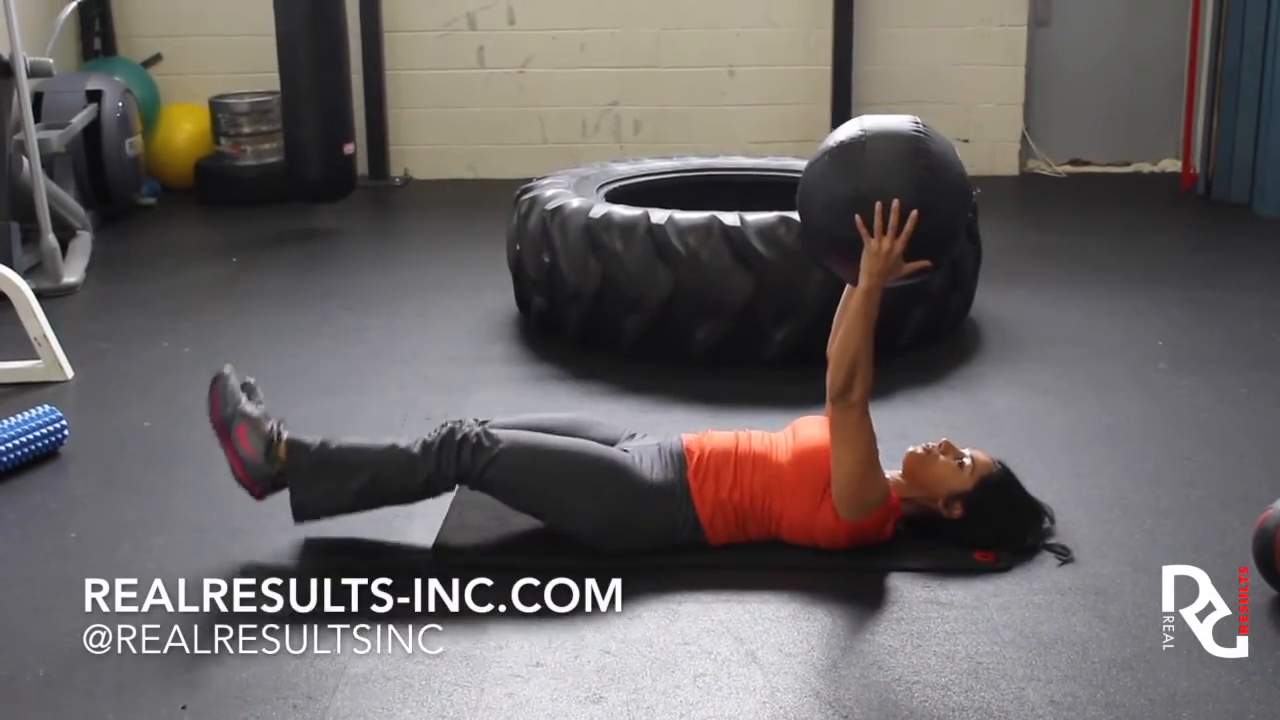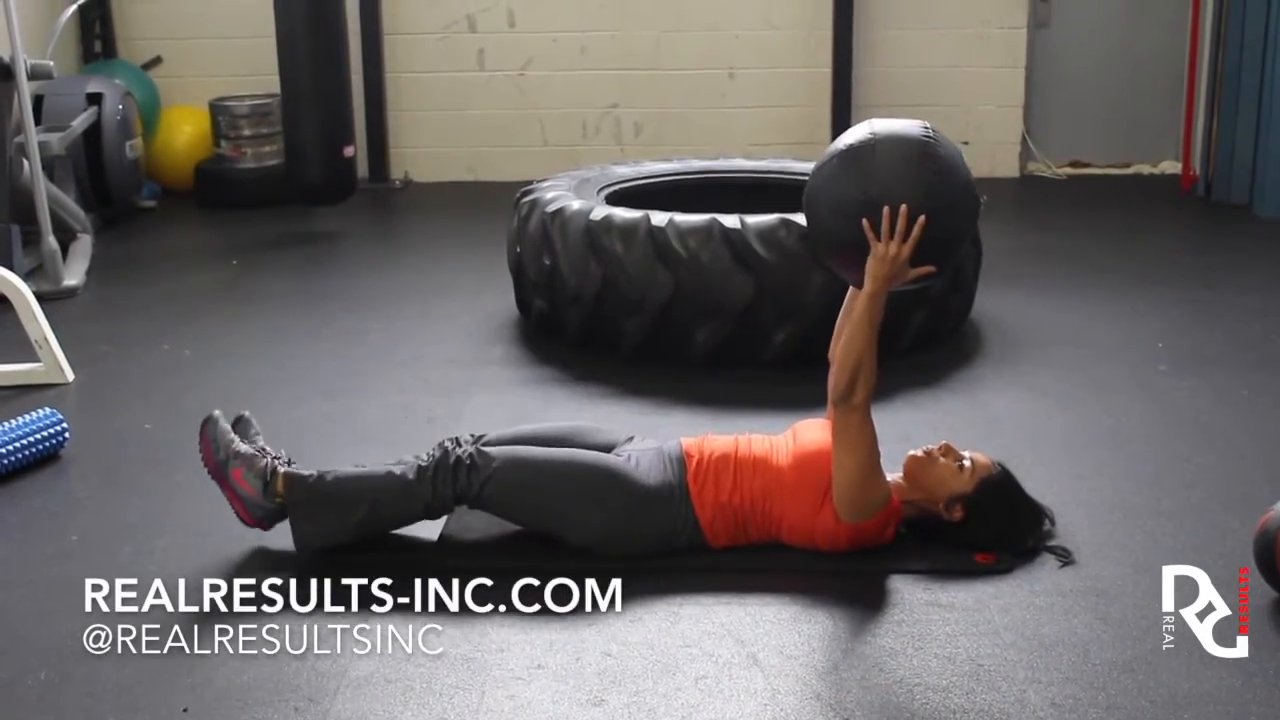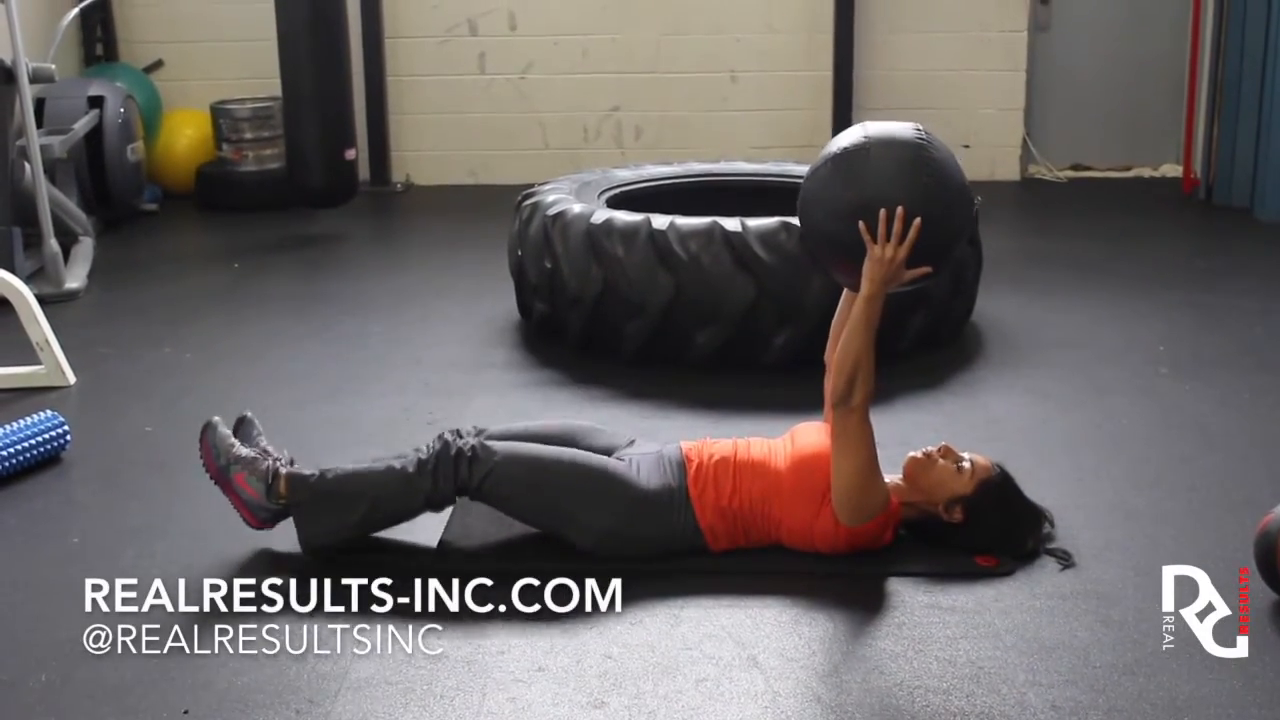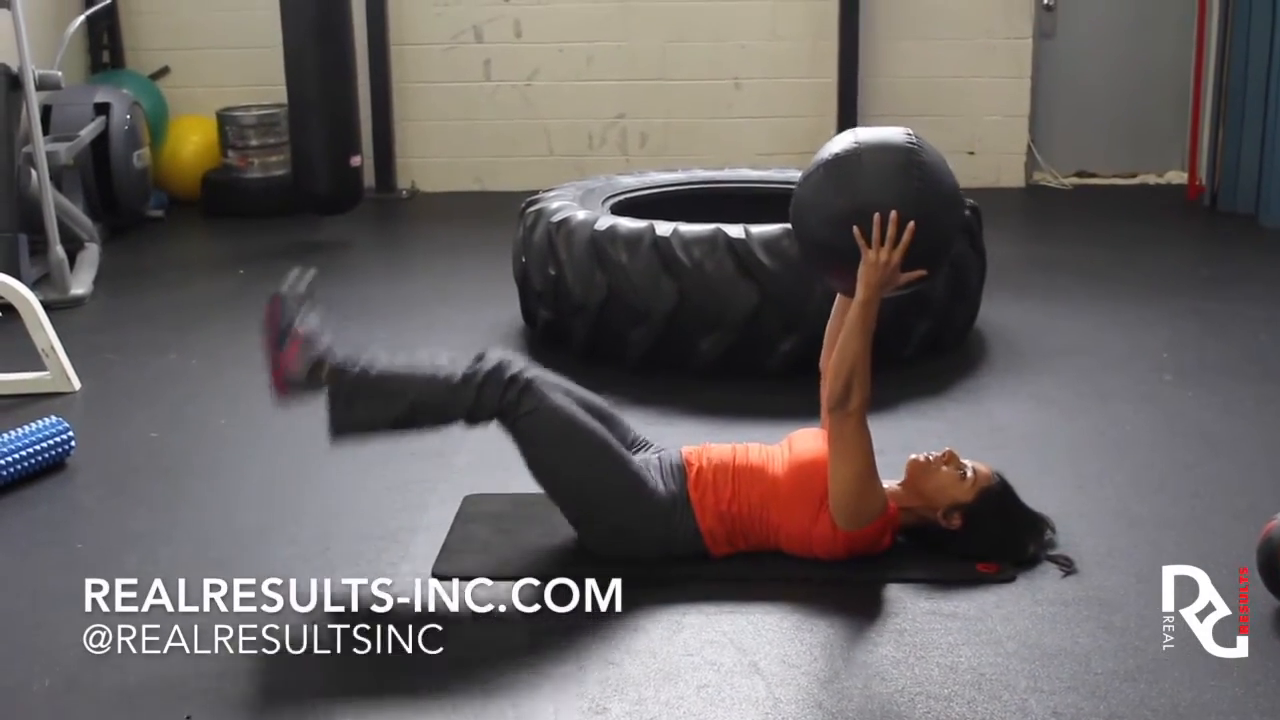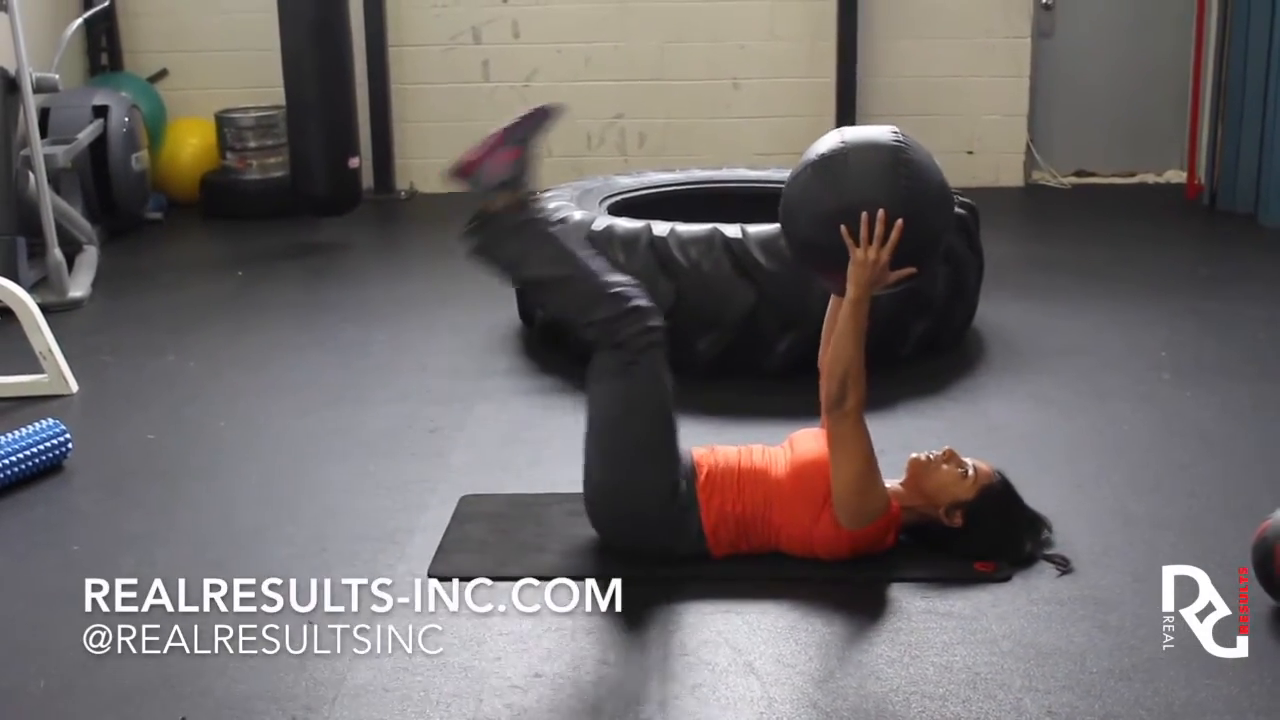
dt=0.3s
person 1, frame 1
left shoulder: (868, 512)
right shoulder: (878, 482)
left elbow: (845, 393)
right elbow: (841, 372)
left wrist: (870, 282)
right wrist: (863, 276)
left hip: (650, 505)
right hip: (660, 463)
left knee: (465, 451)
right knee: (479, 432)
left ankle: (281, 460)
right ankle: (289, 452)
person 1, frame 2
left shoulder: (869, 513)
right shoulder: (878, 486)
left elbow: (850, 397)
right elbow: (842, 369)
left wrist: (877, 287)
right wrist: (865, 277)
left hip: (650, 509)
right hip: (658, 464)
left knee: (461, 473)
right knee: (472, 448)
left ankle: (280, 495)
right ankle: (288, 481)
person 1, frame 3
left shoulder: (868, 516)
right shoulder: (874, 487)
left elbow: (849, 401)
right elbow: (837, 371)
left wrist: (875, 288)
right wrist: (859, 276)
left hip: (649, 515)
right hip: (658, 469)
left knee: (461, 457)
right knee: (473, 438)
left ankle: (278, 492)
right ankle: (285, 474)
person 1, frame 4
left shoulder: (865, 521)
right shoulder: (877, 498)
left elbow: (843, 407)
right elbow: (833, 376)
left wrist: (868, 295)
right wrist: (854, 283)
left hip: (653, 517)
right hip: (665, 473)
left knee: (505, 382)
right knee: (510, 380)
left ankle: (321, 371)
right ankle: (329, 372)
person 1, frame 5
left shoulder: (865, 521)
right shoulder: (885, 498)
left elbow: (841, 403)
right elbow: (836, 384)
left wrist: (858, 293)
right wrist: (851, 291)
left hip: (649, 517)
right hip: (674, 488)
left knee: (632, 327)
right knee: (615, 323)
left ankle: (503, 204)
right ankle: (501, 225)
